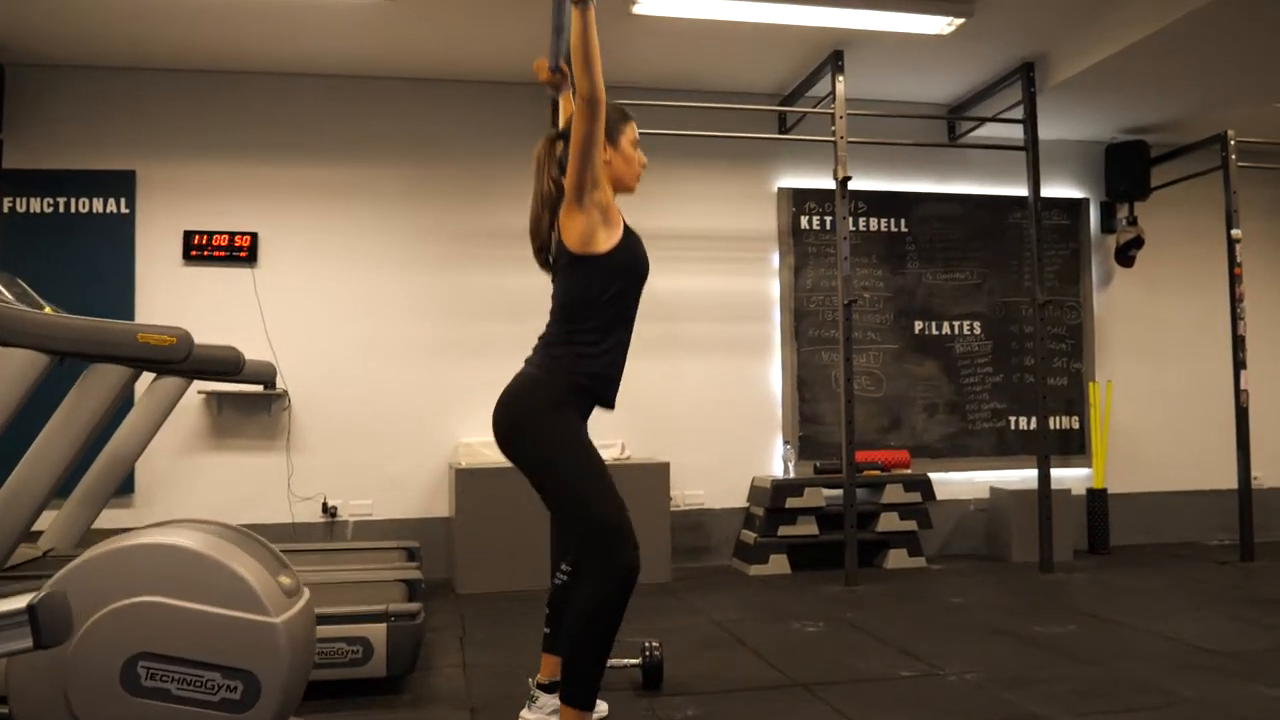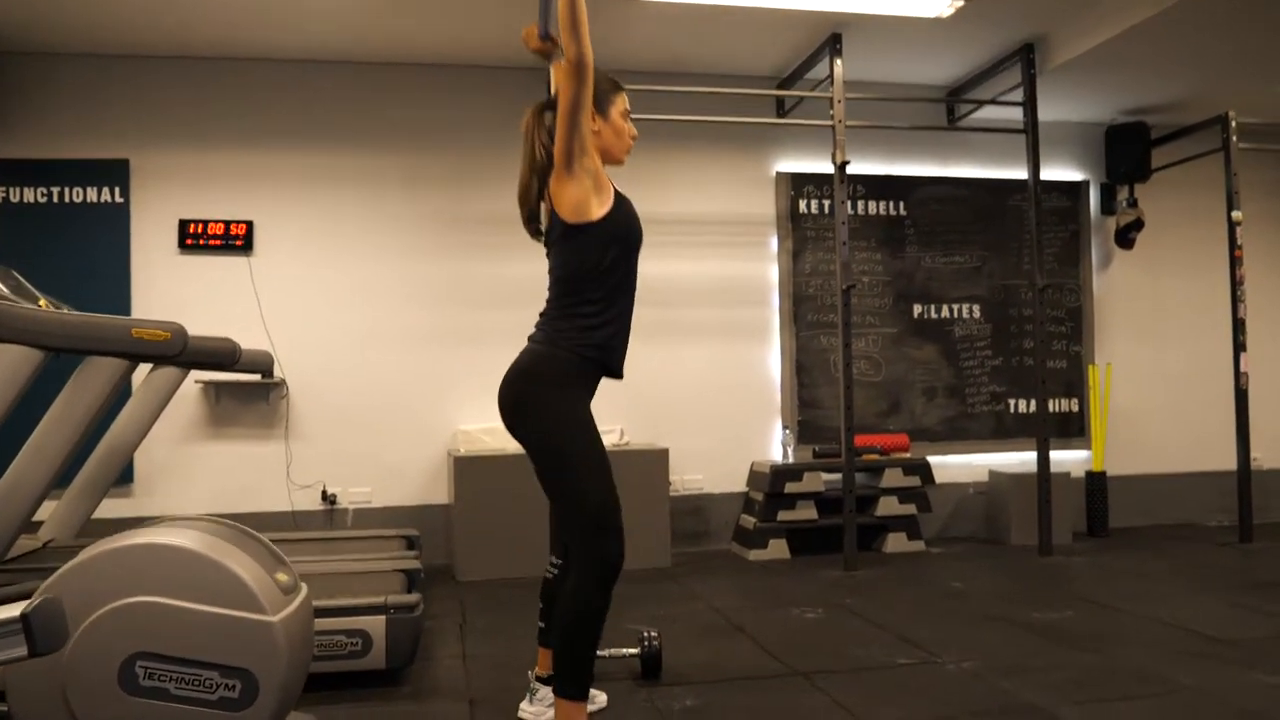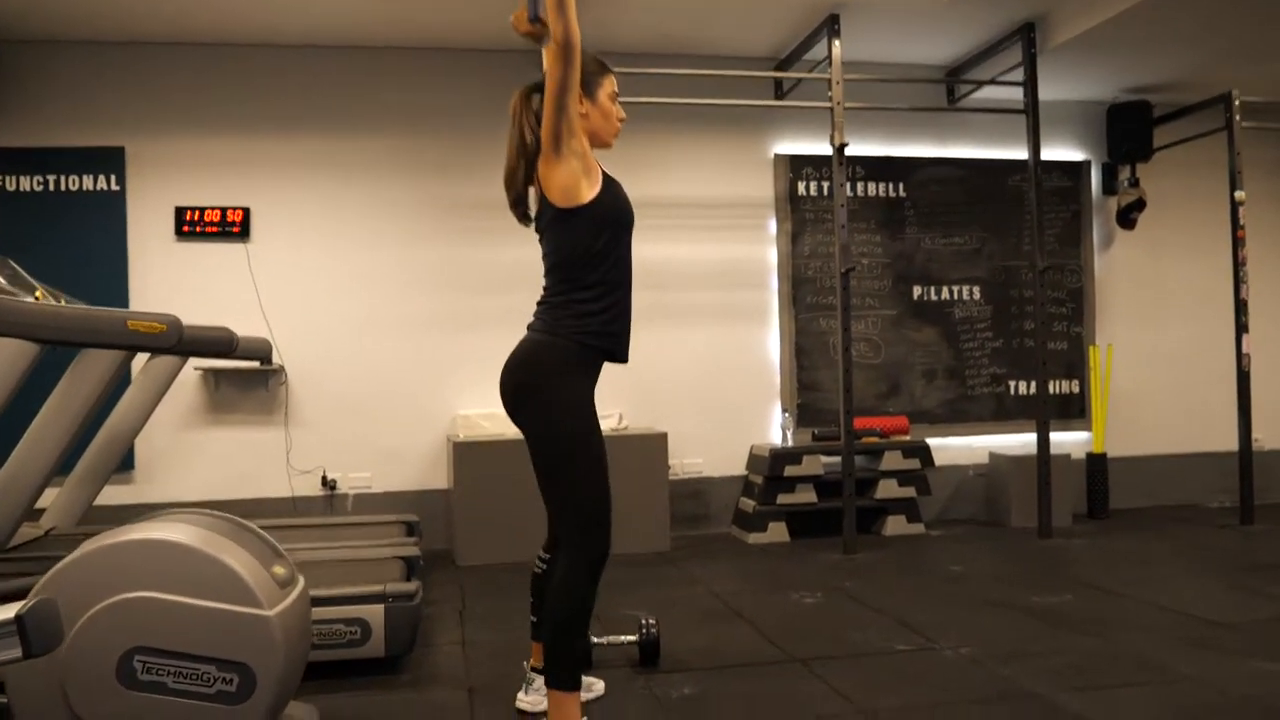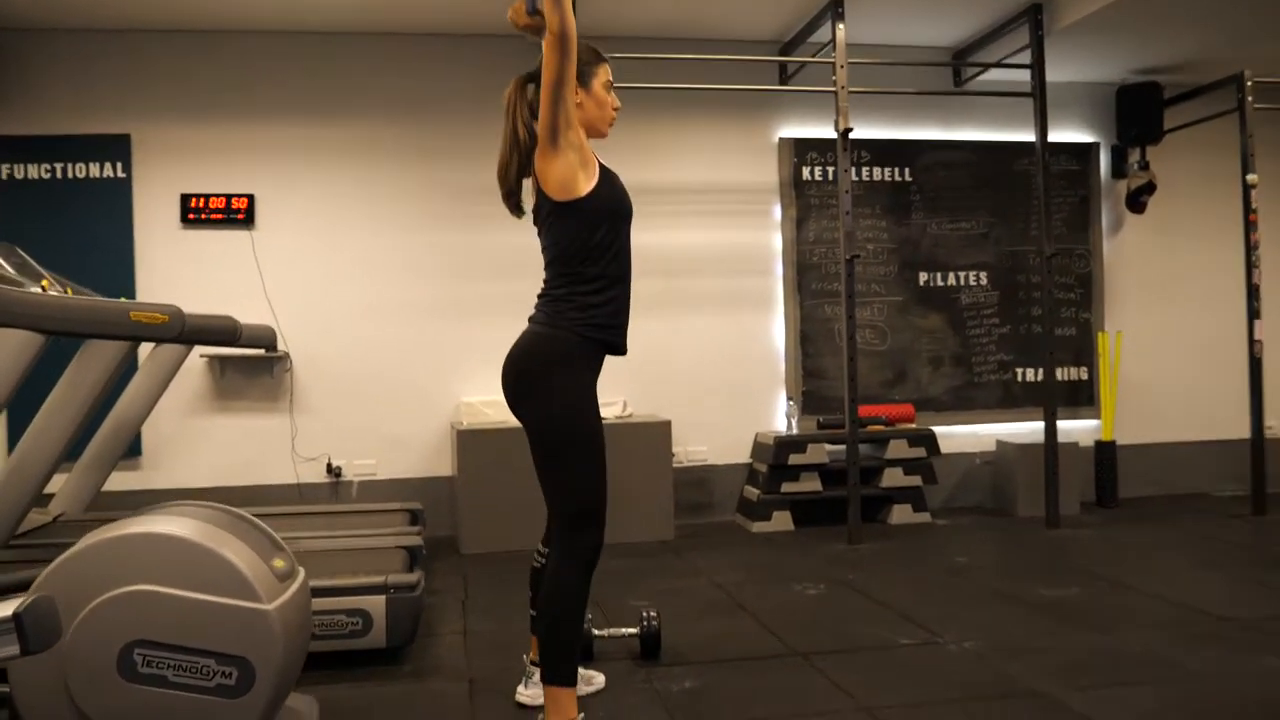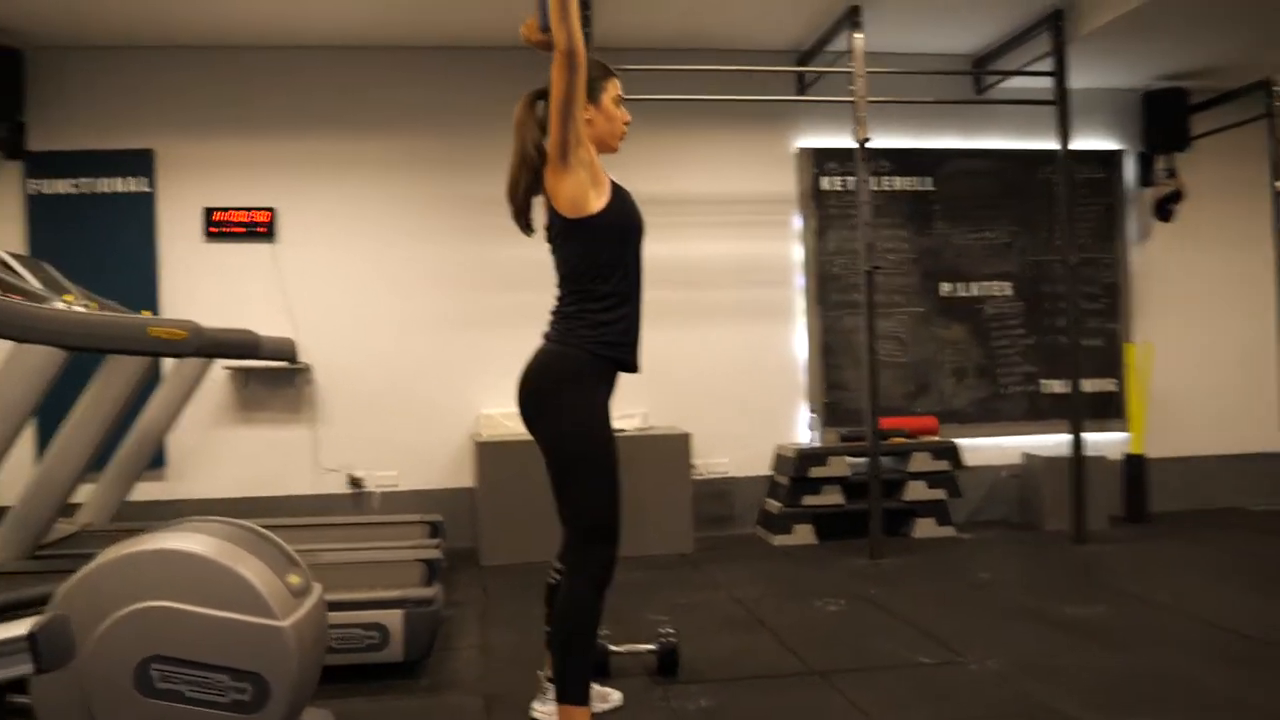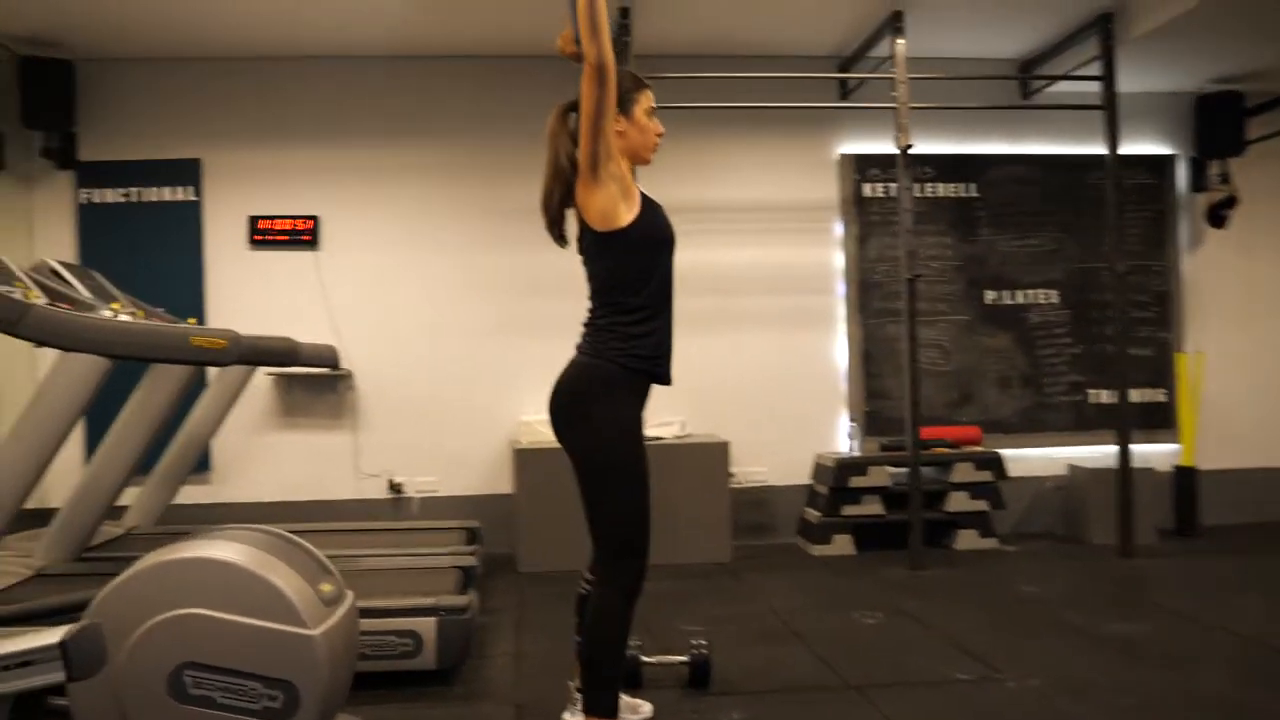
dt=0.1s
person 1, frame 1
left shoulder: (582, 208)
right shoulder: (591, 206)
left elbow: (583, 118)
right elbow: (593, 99)
left wrist: (556, 89)
left hip: (546, 407)
right hip: (544, 409)
left knee: (586, 551)
right knee: (613, 560)
person 1, frame 2
left shoulder: (581, 179)
right shoulder: (579, 174)
left elbow: (570, 75)
right elbow: (579, 65)
left hip: (550, 384)
right hip: (550, 386)
left knee: (579, 538)
right knee: (599, 548)
person 1, frame 3
left shoulder: (569, 166)
right shoulder: (568, 159)
left hip: (553, 368)
right hip: (555, 371)
left knee: (571, 531)
right knee: (584, 540)
person 1, frame 4
left shoulder: (567, 157)
right shoulder: (565, 150)
left hip: (556, 362)
right hip: (557, 364)
left knee: (569, 526)
right knee: (579, 536)
person 1, frame 5
left shoulder: (578, 171)
right shoulder: (573, 167)
left elbow: (567, 63)
left hip: (573, 378)
right hip: (570, 382)
left knee: (584, 544)
right knee: (593, 551)
person 1, frame 6
left shoulder: (612, 187)
right shoulder: (605, 181)
left elbow: (601, 75)
right elbow: (601, 69)
left hip: (604, 390)
right hip: (602, 393)
left knee: (615, 556)
right knee: (622, 563)
